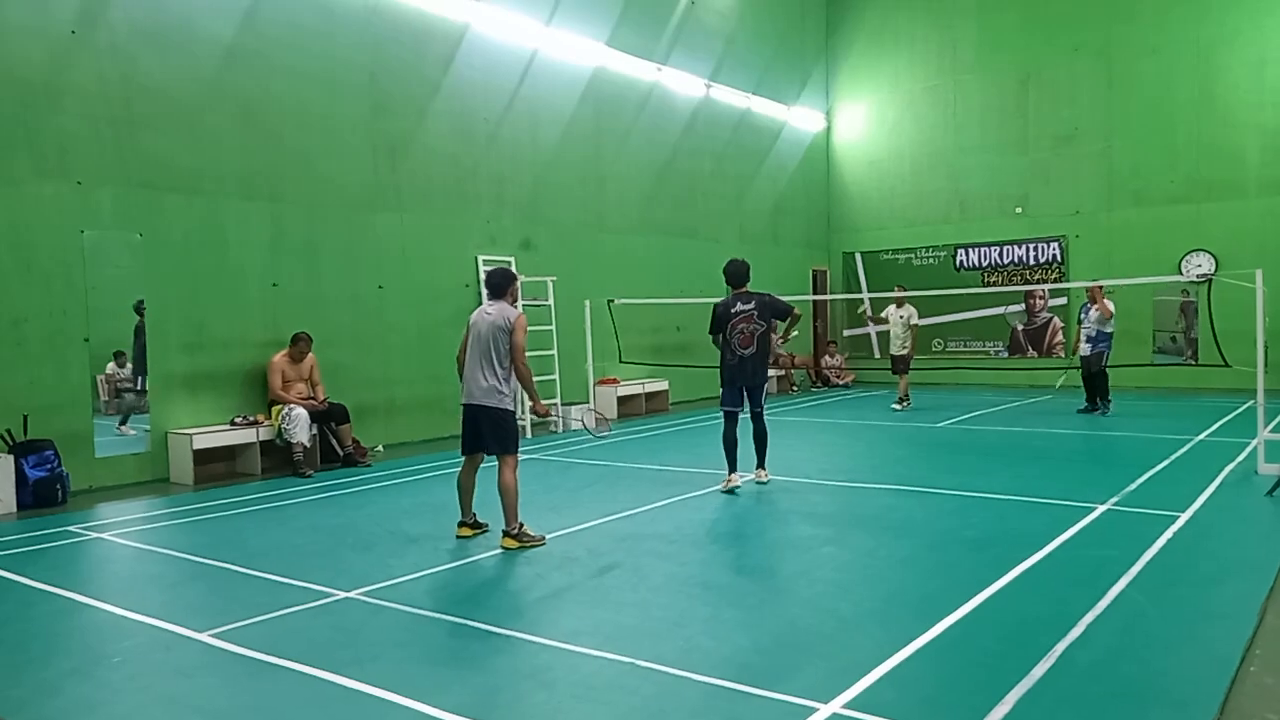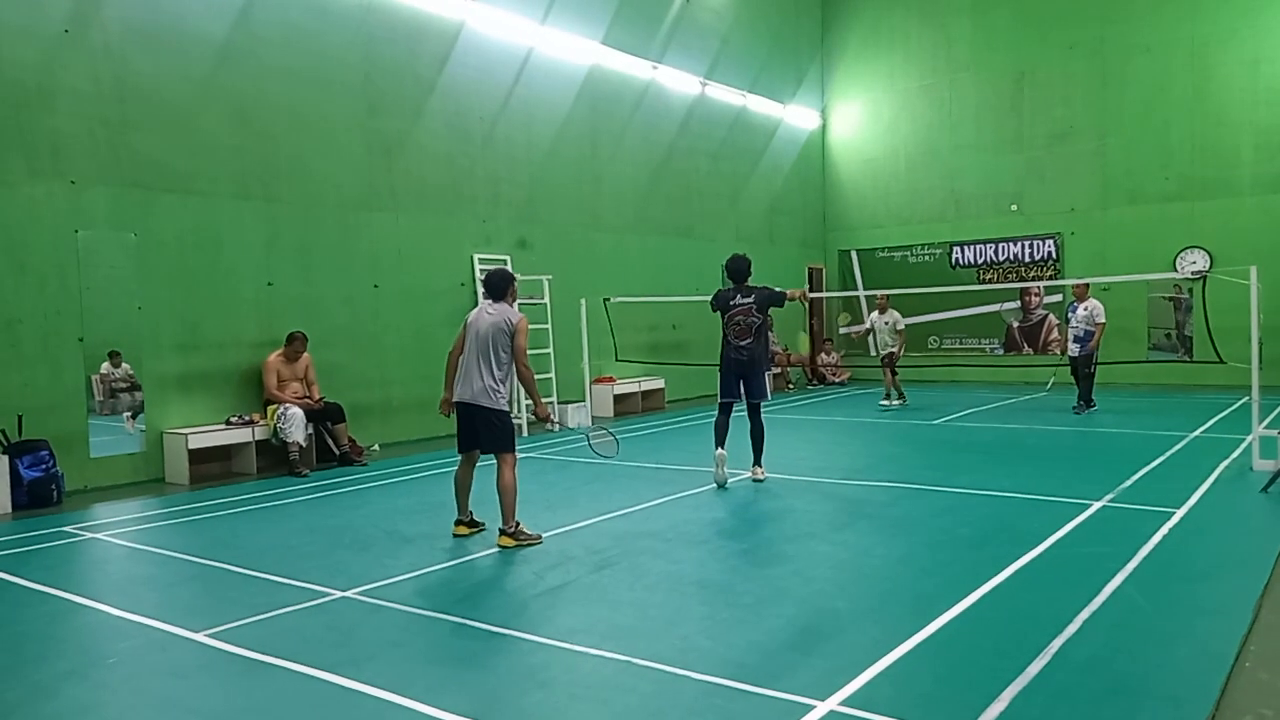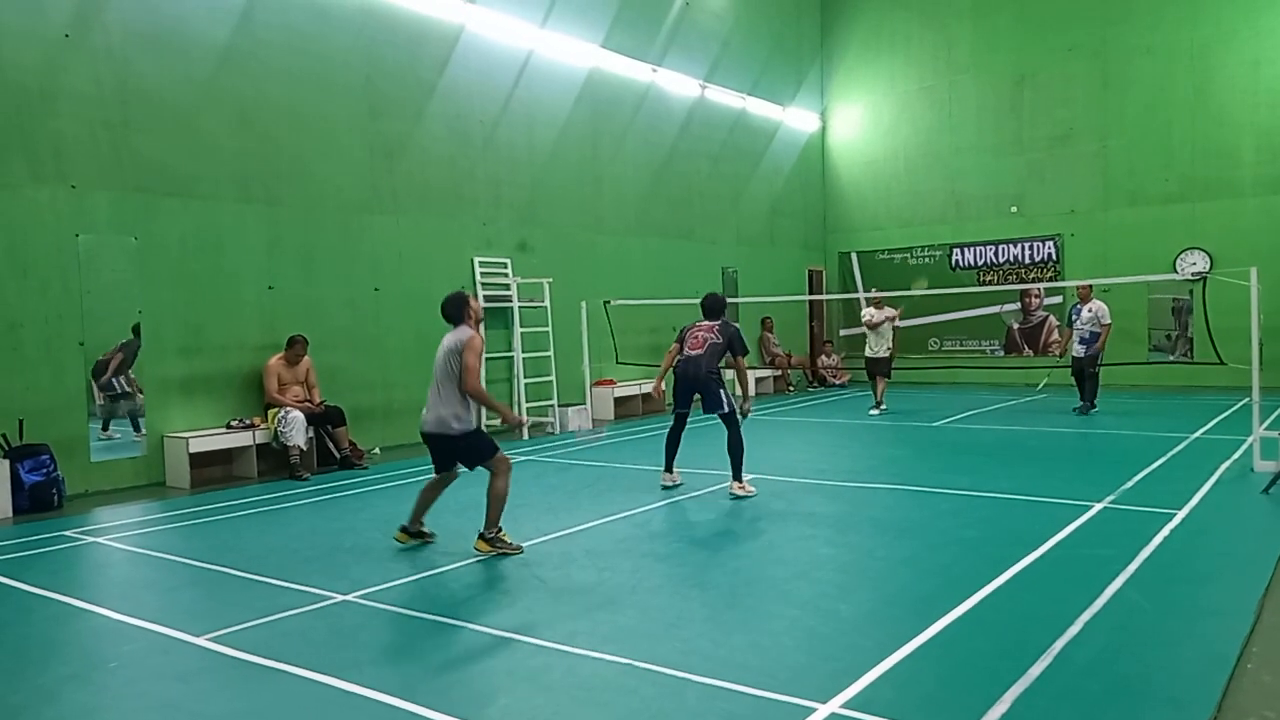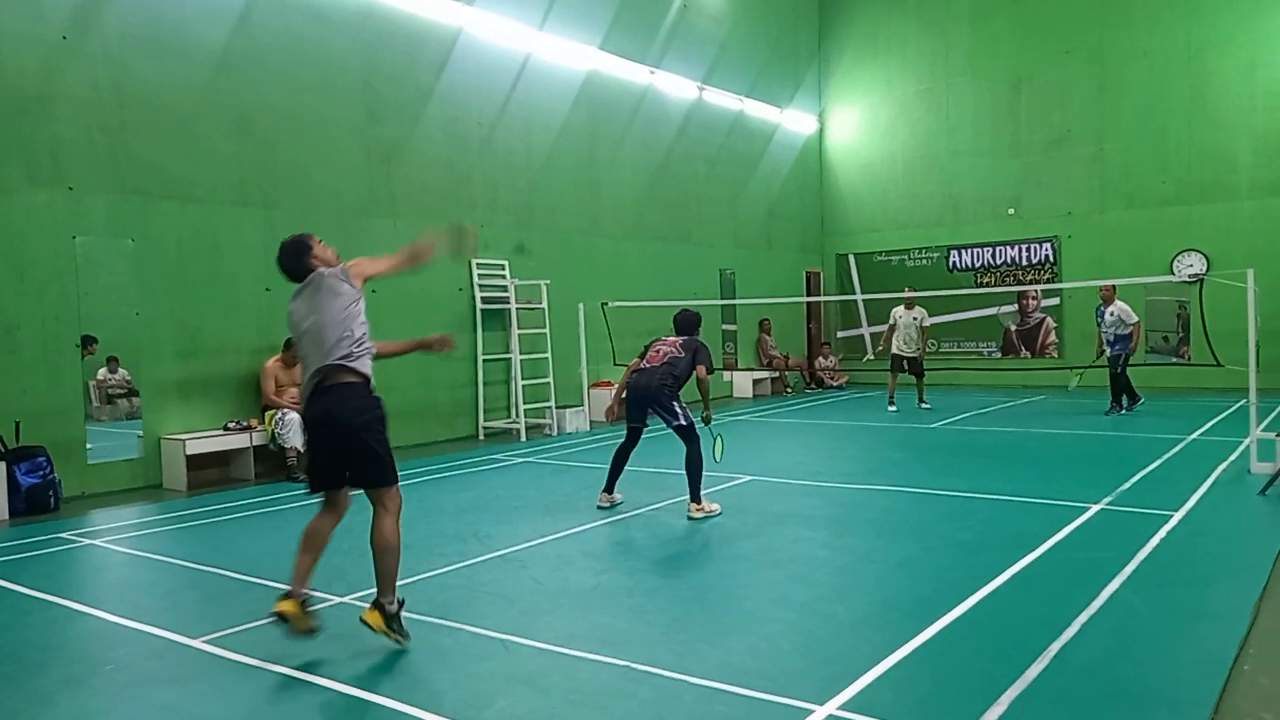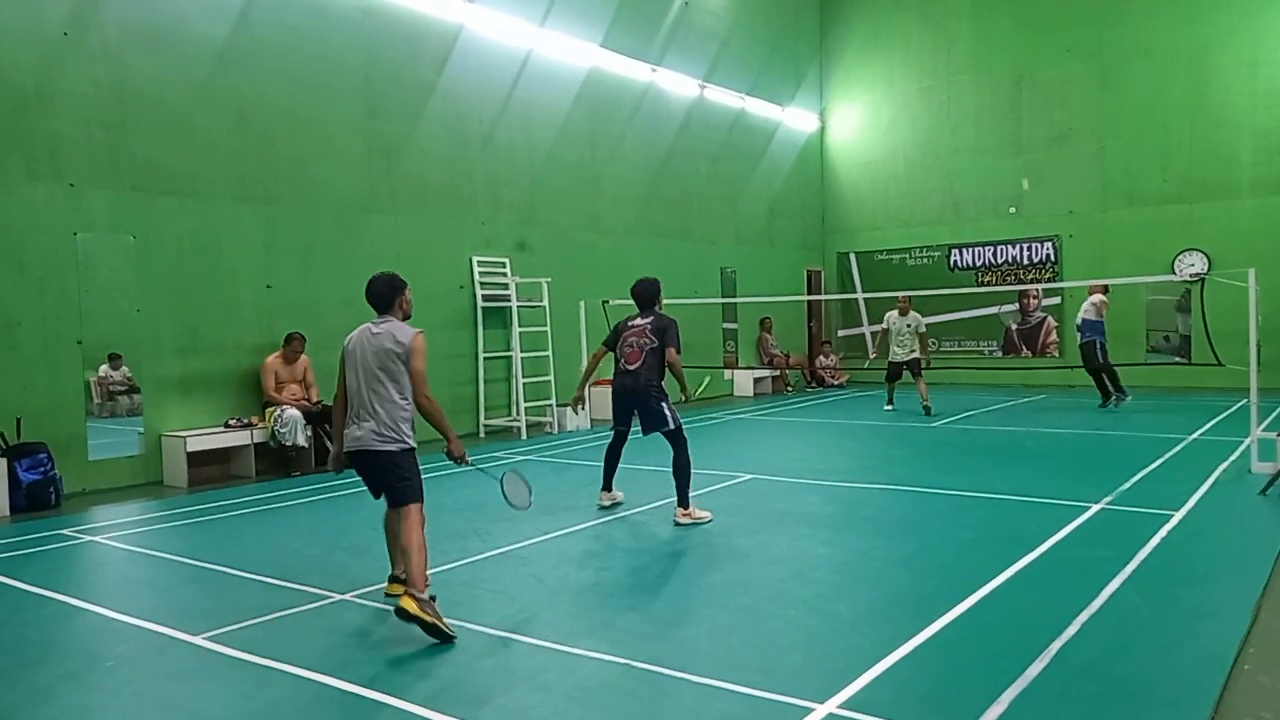
dt=1s
person 1, frame 1
left shoulder: (476, 314)
right shoulder: (515, 317)
left elbow: (461, 357)
right elbow: (519, 364)
right wrist: (535, 400)
left hip: (471, 399)
right hip: (498, 401)
left knee: (471, 460)
right knee: (507, 463)
left ankle: (467, 521)
right ankle: (512, 531)
person 1, frame 2
left shoulder: (474, 314)
right shoulder: (516, 320)
left elbow: (454, 354)
right elbow: (522, 367)
left wrist: (447, 392)
right wrist: (538, 403)
left hip: (463, 398)
right hip: (490, 401)
left knee: (469, 458)
right knee: (506, 461)
left ankle: (464, 519)
right ankle: (509, 530)
person 1, frame 3
left shoulder: (451, 338)
right shoulder: (472, 338)
right elbow: (470, 388)
right wrist: (504, 414)
left hip: (432, 426)
right hip: (453, 427)
left knee: (447, 474)
right knee: (501, 466)
left ankle: (411, 527)
right ankle: (491, 537)
person 1, frame 4
left shoulder: (297, 308)
right shoulder: (340, 275)
right elbow: (406, 258)
left wrist: (423, 344)
right wrist: (445, 236)
left hip: (318, 400)
right hip: (351, 395)
left knee: (333, 506)
right knee: (387, 504)
left ankle: (294, 596)
right ankle: (386, 606)
person 1, frame 5
left shoulder: (354, 338)
right shoulder: (411, 338)
left elbow: (339, 398)
right elbow: (423, 398)
left wrist: (337, 443)
right wrist: (451, 439)
left hip: (355, 445)
right hip: (390, 444)
left knee: (396, 503)
right knee: (412, 518)
left ankle: (399, 575)
right ankle: (417, 599)
person 2, frame 1
left shoulder: (721, 307)
right shoulder: (765, 301)
left elbow: (715, 339)
right elbow: (796, 313)
right wrist: (786, 334)
left hip: (731, 372)
right hip: (758, 371)
left knee: (730, 422)
right knee: (757, 418)
left ankle: (732, 473)
right ankle: (761, 469)
person 2, frame 2
left shoulder: (722, 296)
right shoulder: (762, 295)
right elbow: (790, 296)
right wrist: (801, 292)
left hip: (730, 362)
right hip: (755, 363)
left knee: (724, 411)
right knee: (754, 414)
left ankle: (720, 449)
right ankle: (757, 467)
person 2, frame 3
left shoulder: (690, 327)
right shoulder: (730, 329)
left elbow: (672, 352)
right elbow: (740, 365)
left wrist: (659, 380)
right wrist: (746, 399)
left hip: (682, 373)
right hip: (707, 374)
left knee: (679, 422)
right knee: (733, 425)
left ankle: (668, 474)
right ankle: (737, 483)
person 2, frame 4
left shoulder: (657, 342)
right shoulder: (697, 346)
left elbow: (631, 368)
right elbow: (702, 376)
left wrist: (616, 399)
right wrist: (707, 408)
left hip: (635, 386)
right hip: (660, 389)
left knee: (631, 440)
right knee: (692, 441)
left ankle: (607, 494)
right ankle: (696, 504)
person 2, frame 5
left shoulder: (623, 324)
right shoulder: (665, 323)
left elbow: (597, 355)
right elbow: (671, 359)
left wrist: (581, 389)
right wrist: (684, 387)
left hip: (621, 387)
right hip: (649, 390)
left knee: (618, 437)
right knee: (679, 444)
left ankle: (607, 492)
right ankle: (684, 509)
